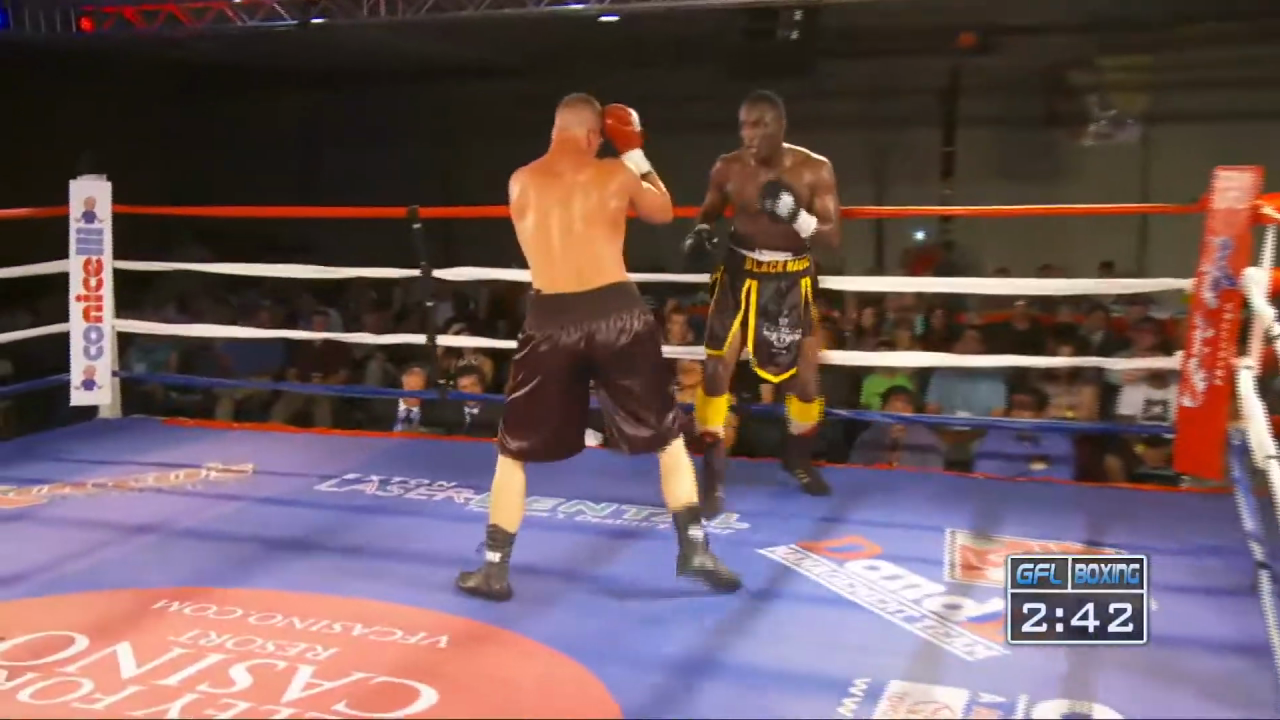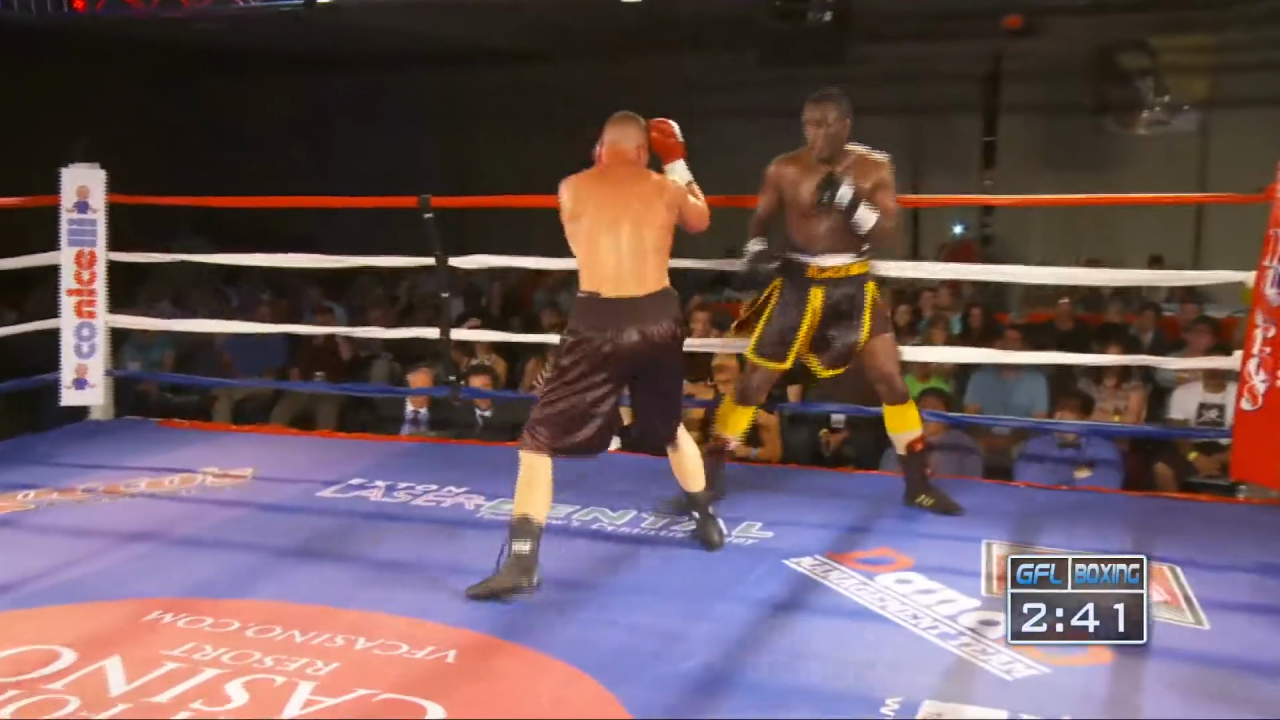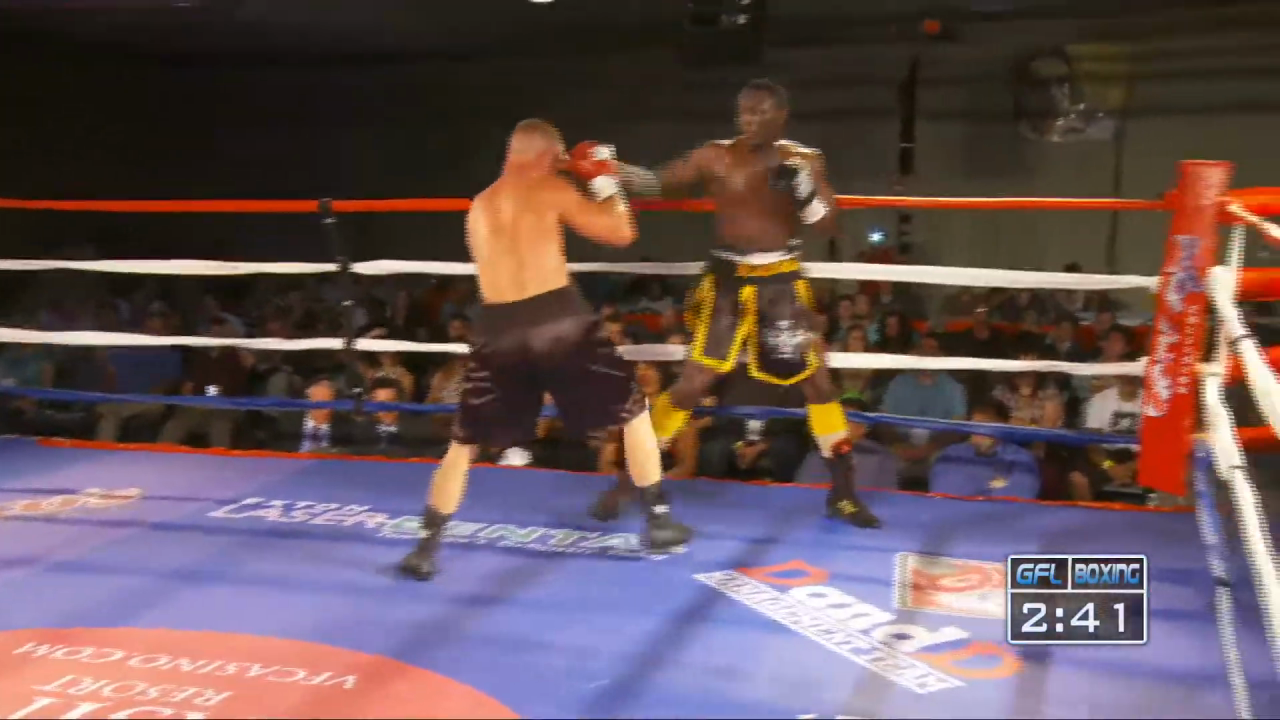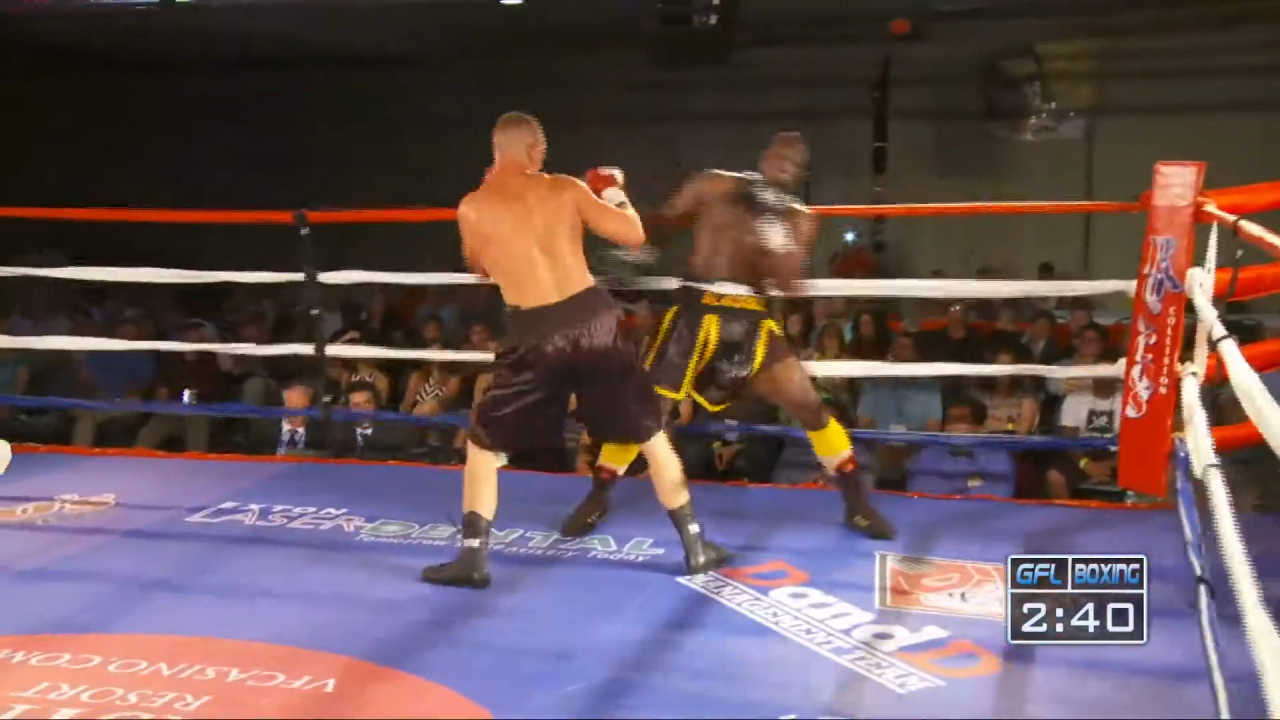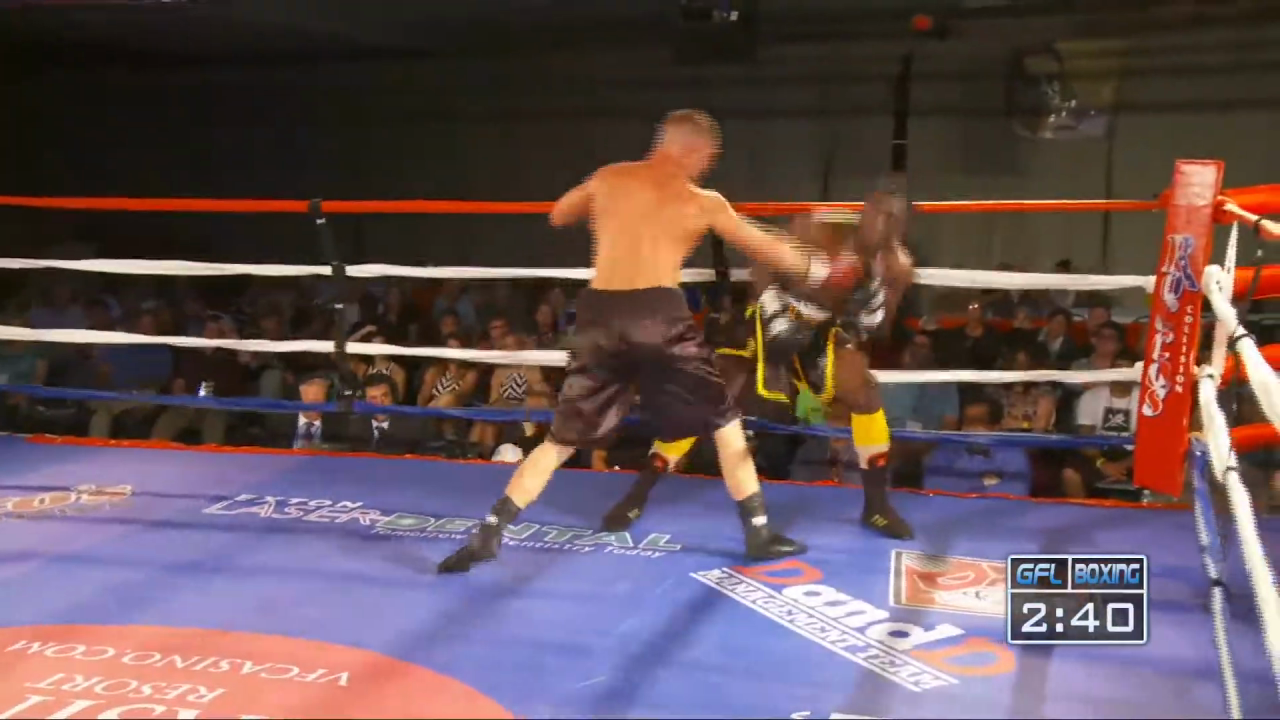
dt=0.4s
person 1, frame 1
left shoulder: (520, 182)
right shoulder: (616, 174)
right elbow: (662, 213)
right wrist: (635, 151)
left hip: (550, 321)
right hip: (617, 314)
left knee: (516, 449)
right knee: (666, 436)
left ankle: (494, 569)
right ankle: (695, 549)
person 1, frame 2
left shoulder: (572, 189)
right shoulder: (664, 186)
right elbow: (701, 220)
right wrist: (677, 163)
left hip: (599, 324)
right hip: (660, 319)
left knee: (538, 443)
right knee: (670, 426)
left ankle: (521, 560)
right ankle: (707, 523)
person 1, frame 3
left shoulder: (478, 208)
right shoulder: (551, 192)
right elbow: (621, 234)
right wrist: (603, 180)
left hip: (499, 331)
right hip: (559, 320)
left knee: (464, 443)
right knee: (633, 411)
left ankle: (424, 551)
right ankle: (660, 520)
person 1, frame 4
left shoulder: (471, 210)
right shoulder: (566, 189)
right elbow: (634, 236)
right wrist: (612, 191)
left hip: (533, 335)
right hip: (592, 320)
left knee: (482, 444)
right knee: (652, 434)
left ankle: (471, 557)
right ankle: (696, 544)
person 1, frame 5
left shoulder: (609, 177)
right shoulder: (702, 202)
left elbow: (559, 216)
right elbow: (770, 249)
right wrist: (823, 270)
left hip: (601, 325)
right hip: (659, 321)
left knee: (560, 440)
right knee: (725, 425)
left ankle: (487, 533)
right ankle: (760, 533)
person 2, frame 1
left shoulder: (815, 169)
right shoulder: (726, 167)
left elbow: (831, 231)
right elbow: (706, 217)
left wrist: (795, 215)
right wrist: (698, 236)
left hip: (792, 281)
right hip: (741, 278)
left knee: (804, 386)
right knee: (716, 375)
left ankle: (798, 457)
right ankle: (711, 477)
person 2, frame 2
left shoulder: (874, 168)
right shoulder: (783, 168)
left elbow: (890, 234)
right elbow: (760, 221)
left wrist: (857, 208)
right wrist: (757, 250)
left hip: (854, 285)
right hip: (798, 284)
left knee: (891, 385)
right knee: (755, 383)
left ankle: (918, 484)
right ankle: (711, 472)
person 2, frame 3
left shoulder: (806, 160)
right shoulder: (714, 156)
left elbow: (831, 228)
right elbow: (663, 183)
left wrist: (807, 195)
right wrist: (631, 177)
left hip: (782, 283)
right hip: (729, 281)
left knee: (818, 384)
right knee: (692, 385)
left ankle: (842, 491)
person 2, frame 4
left shoulder: (798, 217)
right shoulder: (714, 186)
left elbow: (788, 280)
right elbow: (665, 218)
left wrist: (769, 219)
left hip: (750, 321)
right hip: (695, 314)
left knee: (809, 406)
left ankle: (858, 504)
right ankle: (596, 499)
person 2, frame 5
left shoulder: (898, 268)
right shoulder: (821, 231)
left elbow: (875, 329)
left wrist: (872, 308)
right wrist: (775, 316)
left hip: (821, 331)
right hip: (778, 321)
left knee: (863, 394)
left ankle: (878, 506)
right ankle: (639, 492)
